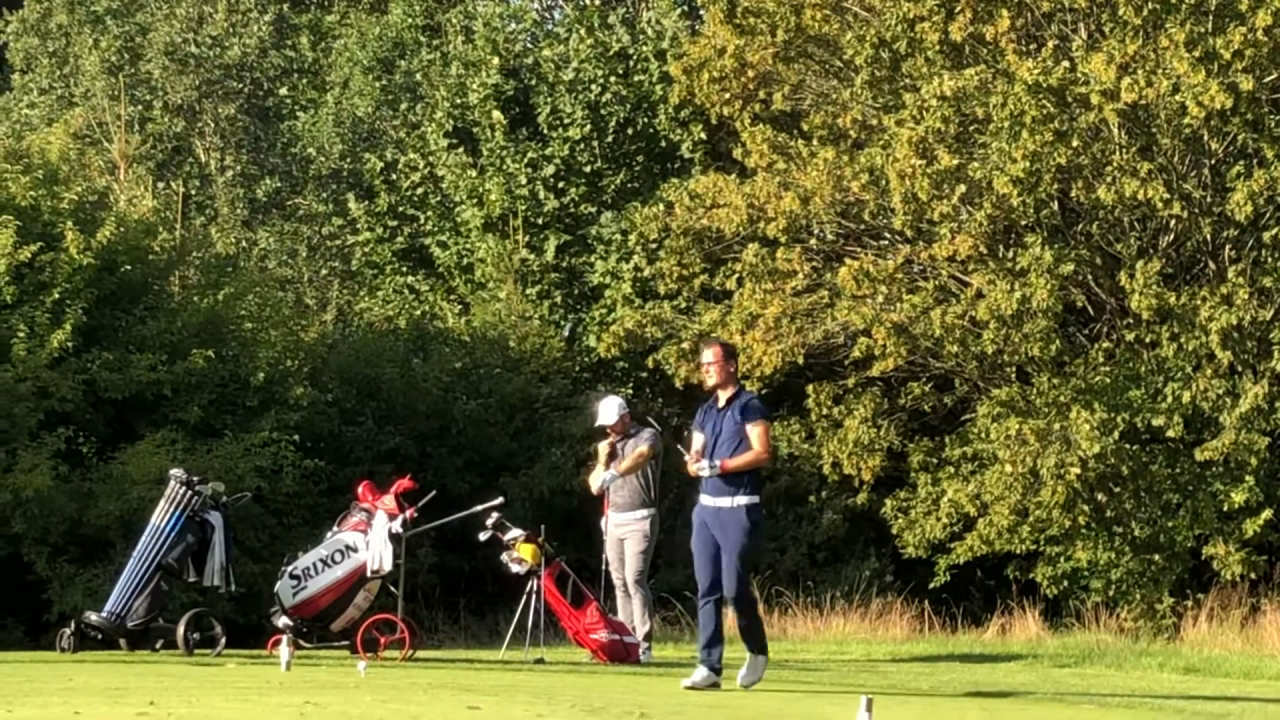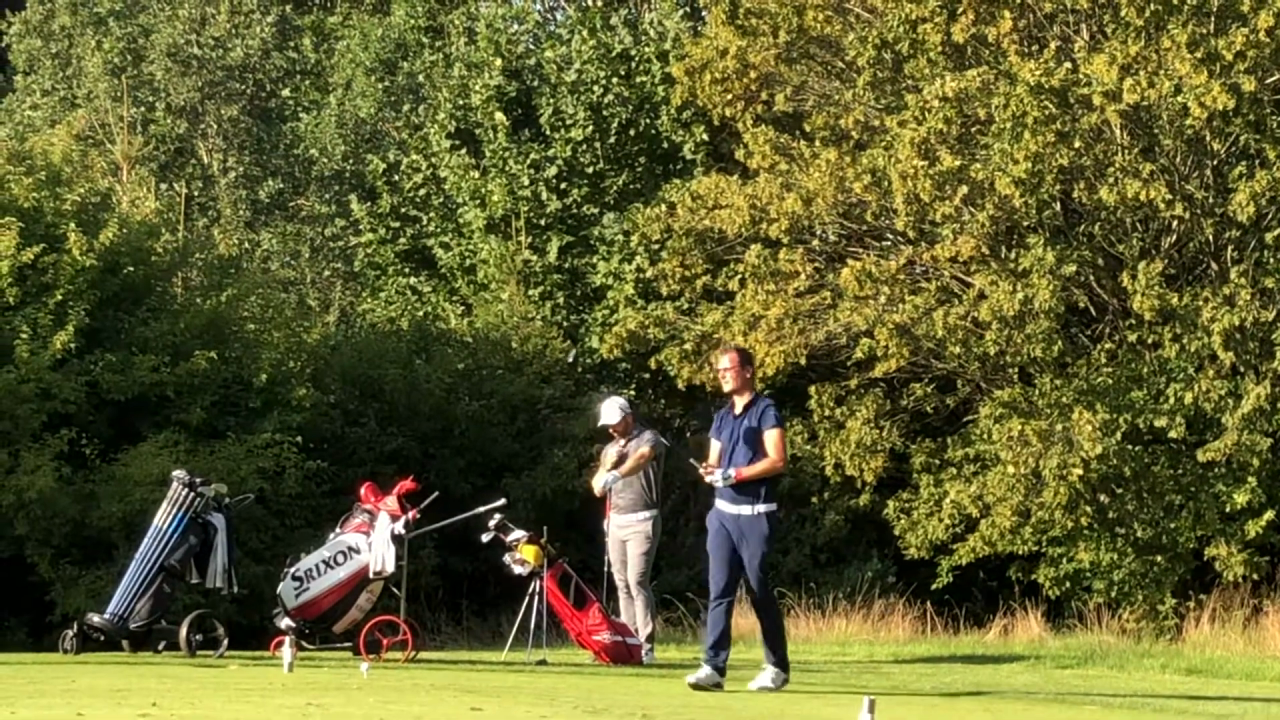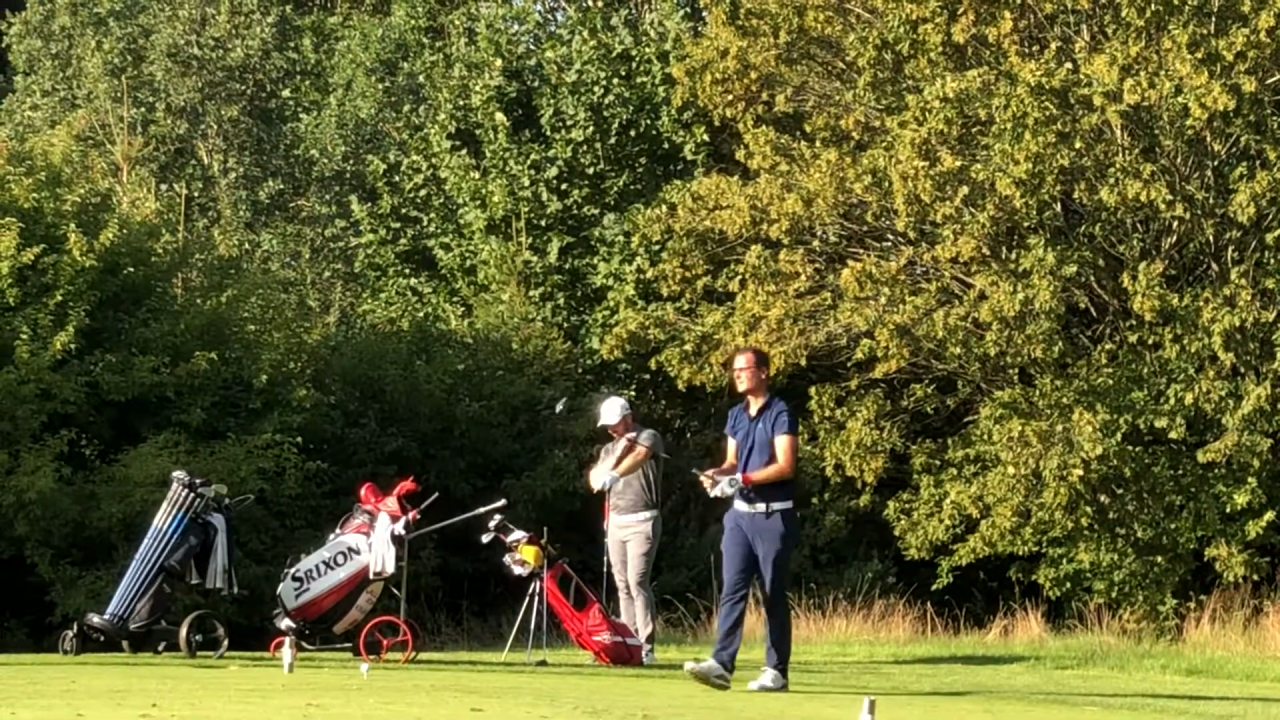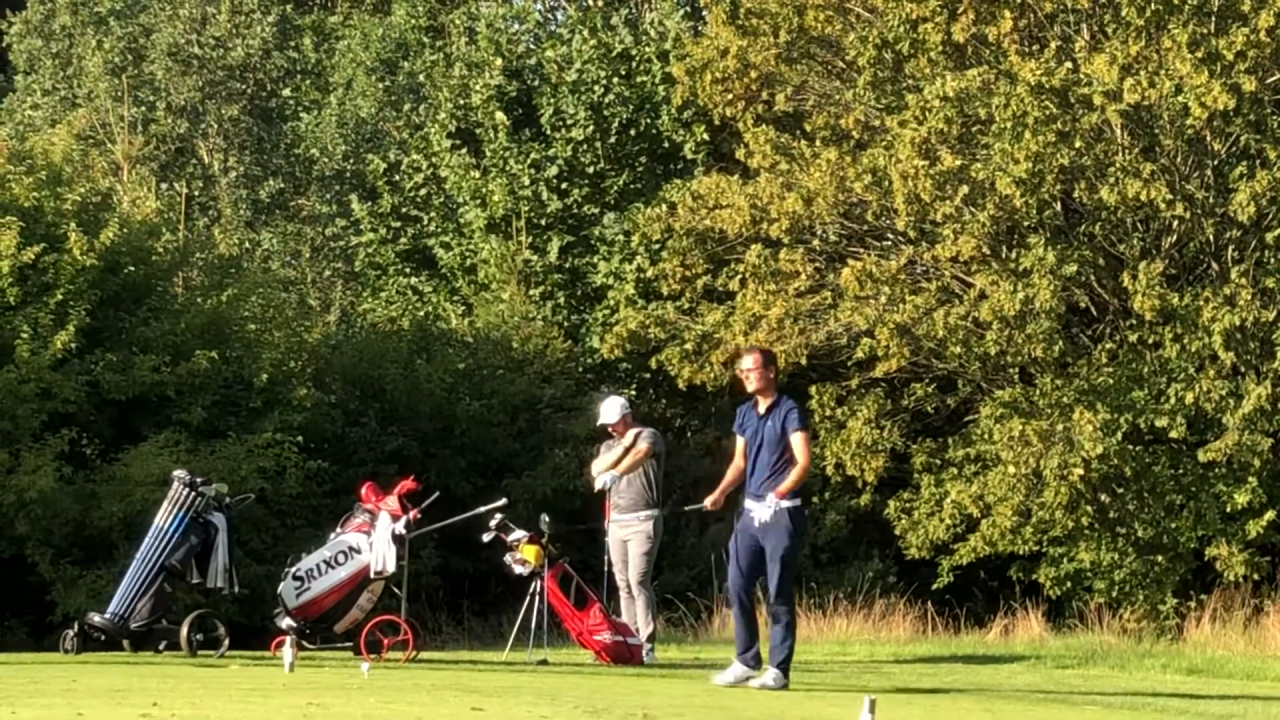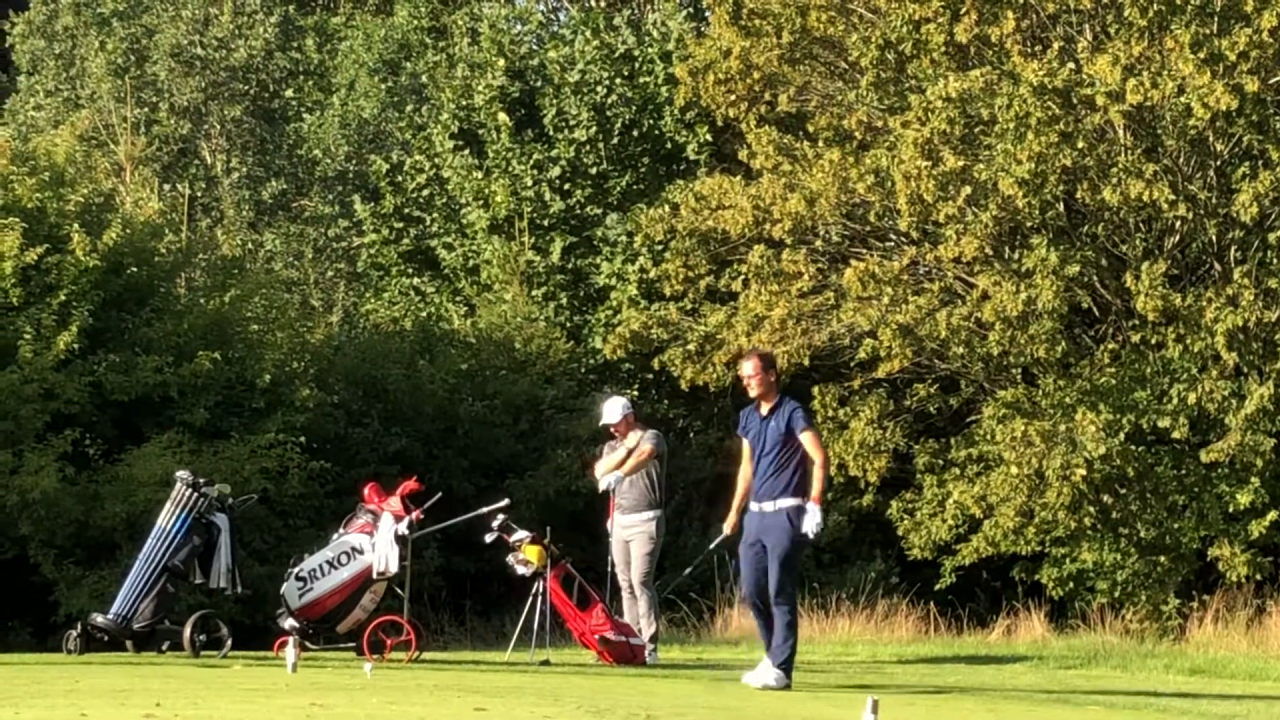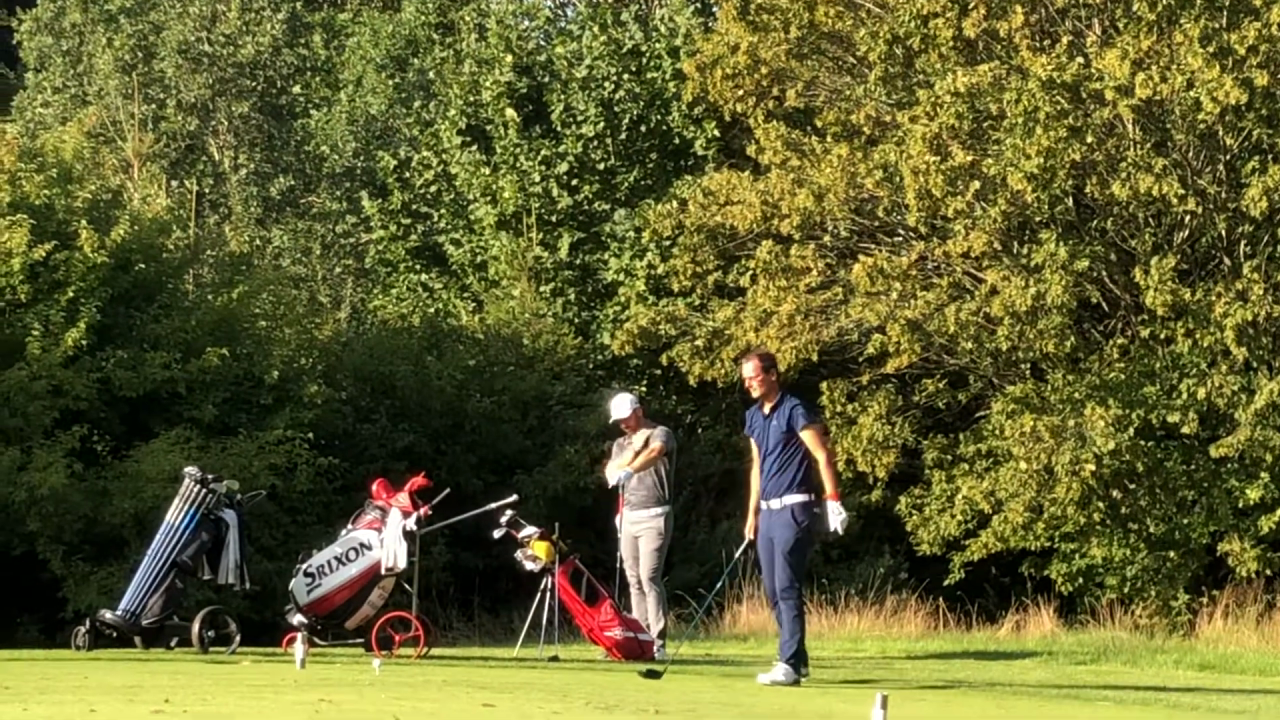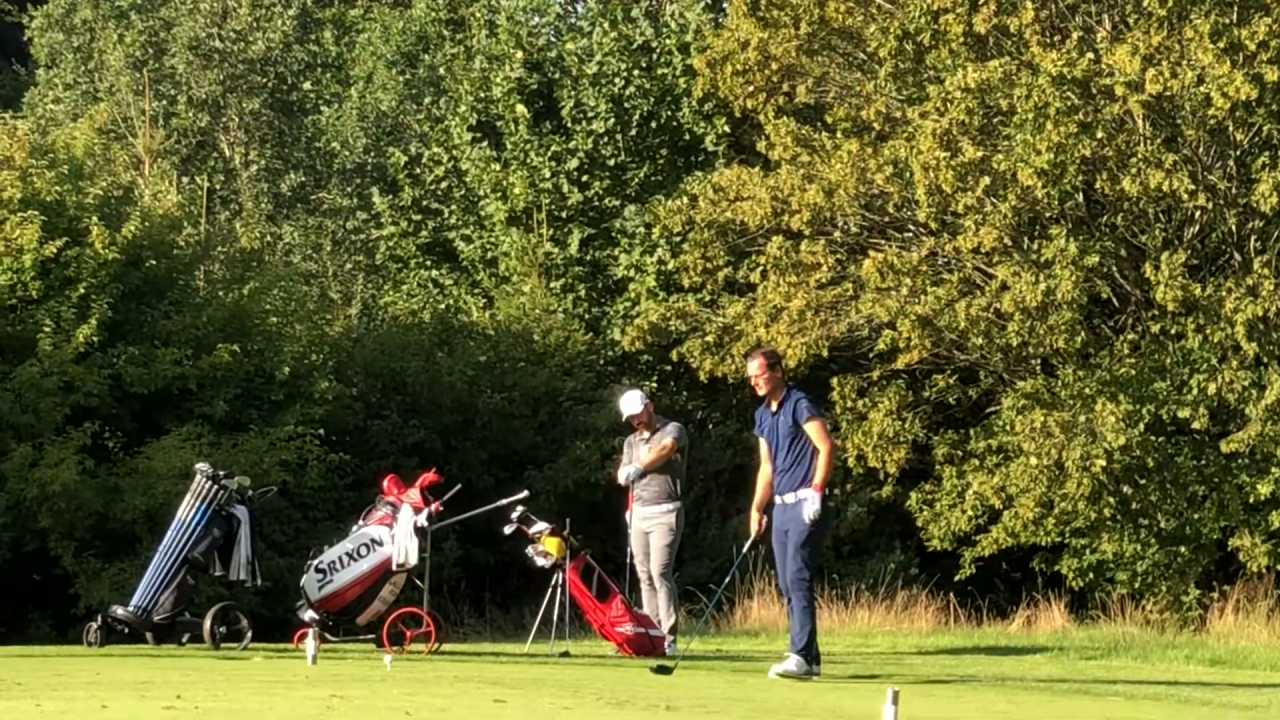
dt=0.2s
person 1, frame 1
left shoulder: (749, 404)
right shoulder: (704, 411)
left elbow: (762, 454)
right elbow: (692, 469)
left wrist: (719, 466)
right wrist: (694, 462)
left hip: (740, 510)
right hip: (706, 508)
left knee: (734, 587)
right knee: (707, 589)
left ankle: (757, 652)
right ankle: (710, 666)
person 1, frame 2
left shoulder: (766, 411)
right shoulder: (721, 417)
left elbow: (777, 461)
right elbow: (715, 464)
left wrist: (735, 474)
right wrist: (709, 471)
left hip: (757, 516)
right hip: (723, 514)
left knee: (761, 594)
right knee: (719, 591)
left ankle: (777, 667)
right ankle: (713, 668)
person 1, frame 3
left shoulder: (780, 414)
right shoulder: (736, 415)
left elbow: (785, 467)
left wrist: (743, 480)
right wrist: (718, 475)
left hip: (774, 516)
right hip: (740, 514)
left knee: (773, 595)
right knee: (733, 588)
left ankle: (777, 670)
right ankle: (721, 664)
person 1, frame 4
left shoulder: (790, 411)
right shoulder: (744, 413)
left elbow: (803, 463)
left wrist: (774, 497)
right wrist: (721, 491)
left hip: (782, 514)
right hip: (750, 513)
left knee: (779, 594)
right knee: (738, 586)
left ankle: (778, 669)
right ankle: (747, 662)
person 1, frame 5
left shoulder: (792, 412)
right shoulder: (747, 416)
left elbow: (819, 459)
left wrist: (814, 504)
right wrist: (735, 511)
left hip: (787, 513)
right hip: (756, 514)
left knee: (779, 592)
right knee: (751, 590)
left ankle: (781, 669)
right ankle: (773, 656)
person 1, frame 6
left shoulder: (794, 410)
right shoulder: (752, 416)
left elbow: (823, 456)
left wrist: (832, 499)
right wrist: (752, 512)
left hip: (793, 509)
right hip: (768, 511)
left knee: (787, 588)
right knee: (773, 591)
left ankle: (789, 664)
right ankle: (796, 658)
person 1, frame 7
left shoulder: (800, 403)
right shoulder: (762, 414)
left elbow: (826, 448)
left wrist: (816, 492)
right wrist: (756, 509)
left hip: (805, 504)
right hip: (781, 505)
left knee: (798, 579)
right knee: (787, 584)
left ankle: (800, 655)
right ankle: (810, 658)
person 2, frame 1
left shoulder: (647, 436)
right shoulder: (608, 446)
left elbow: (640, 457)
right elbow: (595, 488)
left wrist: (614, 474)
right wrist: (602, 461)
left hip: (640, 520)
right hip: (613, 521)
left knee: (635, 580)
right knee: (620, 583)
left ankle: (644, 646)
person 2, frame 2
left shoulder: (649, 437)
right shoulder: (610, 449)
left elbow: (642, 459)
right elbow: (598, 490)
left wrist: (616, 475)
right wrist: (607, 466)
left hip: (642, 521)
right hip: (615, 522)
left knee: (637, 581)
right knee: (622, 584)
left ankle: (646, 647)
person 2, frame 3
left shoulder: (649, 437)
right shoulder: (610, 448)
left elbow: (639, 456)
right elbow: (594, 481)
left wrist: (614, 475)
right wrist: (618, 453)
left hip: (643, 521)
right hip: (616, 523)
left knee: (638, 582)
right knee: (623, 585)
left ankle: (647, 648)
person 2, frame 4
left shoulder: (649, 435)
right shoulder: (610, 445)
left elbow: (639, 455)
right elbow: (596, 469)
left wrist: (614, 474)
right wrist: (624, 443)
left hip: (643, 521)
right hip: (616, 522)
left knee: (639, 581)
right knee: (624, 584)
left ankle: (648, 647)
person 2, frame 5
left shoulder: (652, 437)
right shoulder: (612, 446)
left elbow: (643, 456)
right elbow: (600, 471)
left wrist: (618, 475)
right wrist: (626, 445)
left hip: (646, 521)
right hip: (619, 522)
left knee: (641, 581)
right knee: (626, 584)
left ankle: (650, 647)
person 2, frame 6
left shoulder: (661, 434)
right shoulder: (621, 443)
left elbow: (653, 453)
right elbow: (610, 474)
left wrist: (628, 471)
right wrist: (633, 448)
left hip: (654, 517)
right hip: (627, 517)
left knee: (649, 577)
right knee: (634, 580)
left ankle: (658, 643)
person 2, frame 7
left shoulder: (673, 429)
right shoulder: (631, 441)
left elbow: (665, 449)
right elbow: (623, 477)
left wrist: (639, 466)
right wrist: (637, 463)
left hip: (665, 513)
right hip: (638, 513)
left knee: (660, 573)
right knee: (644, 576)
left ankle: (669, 639)
